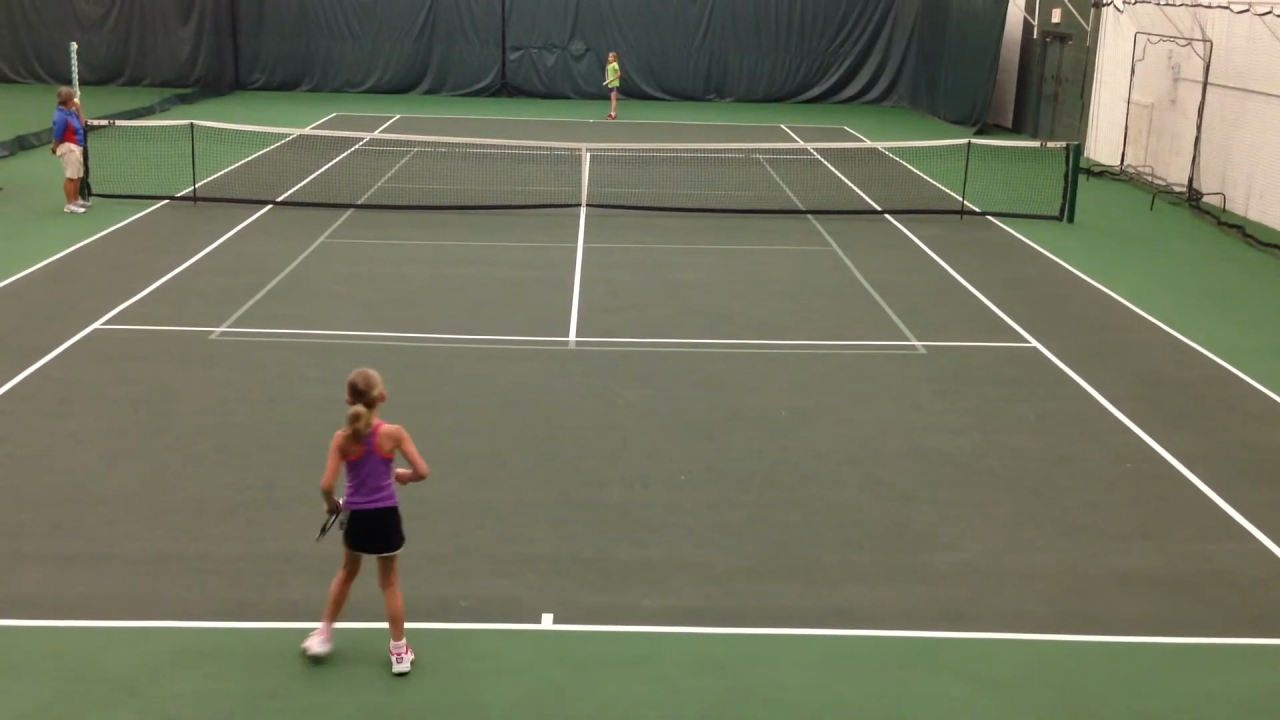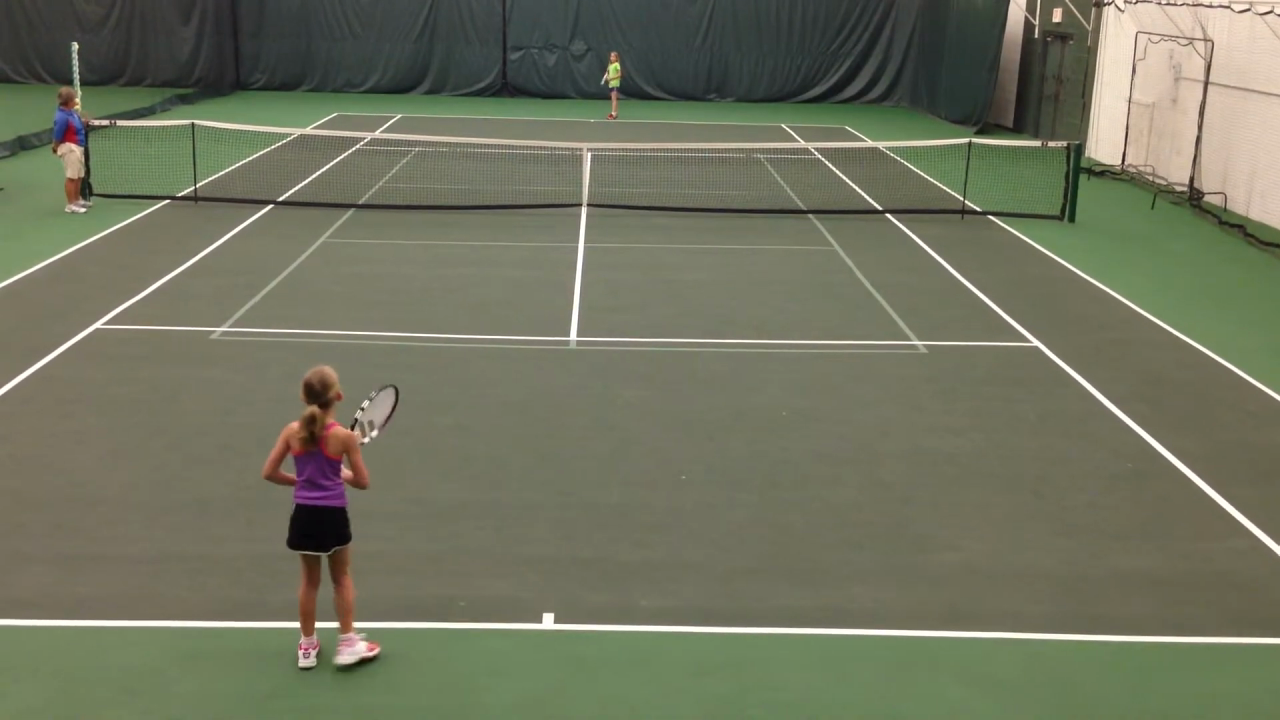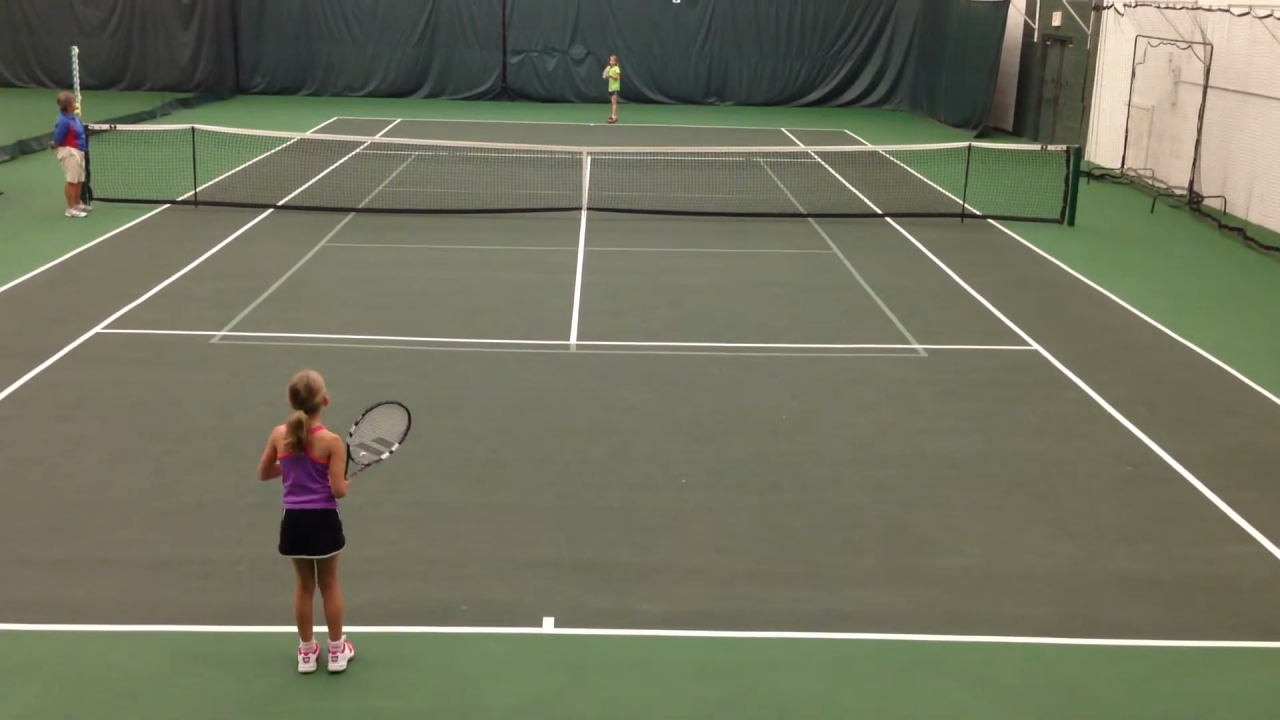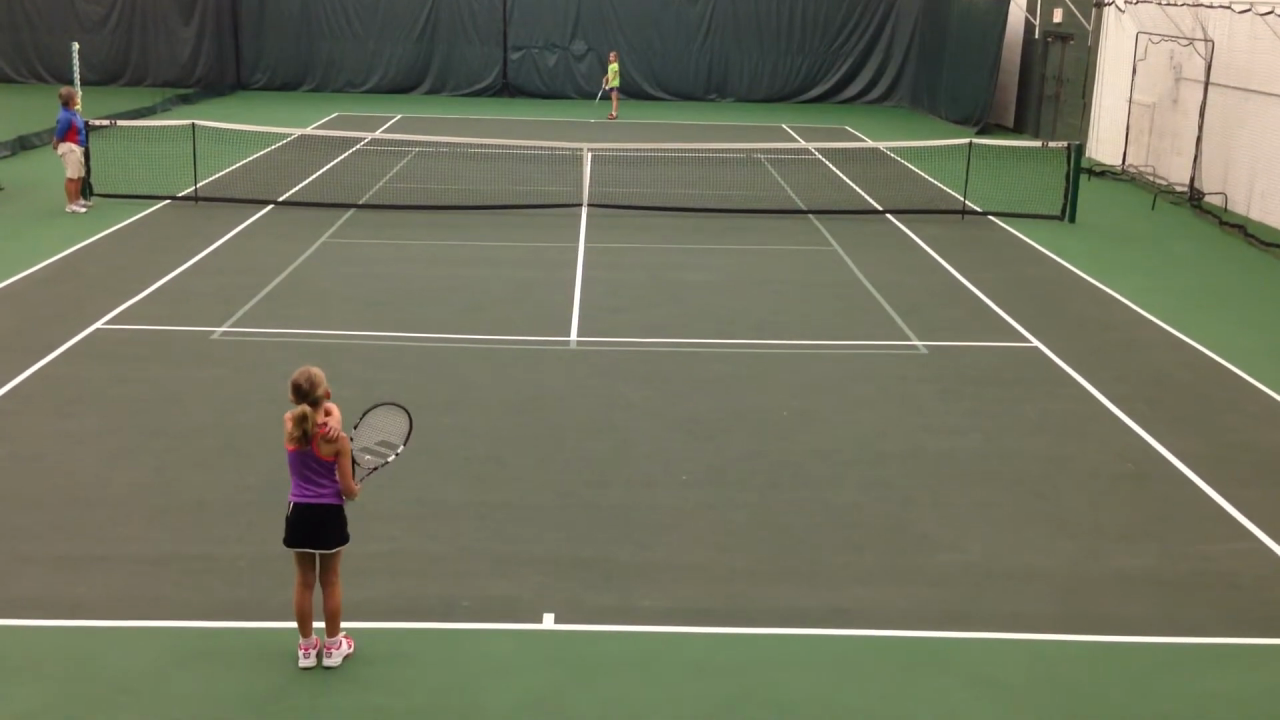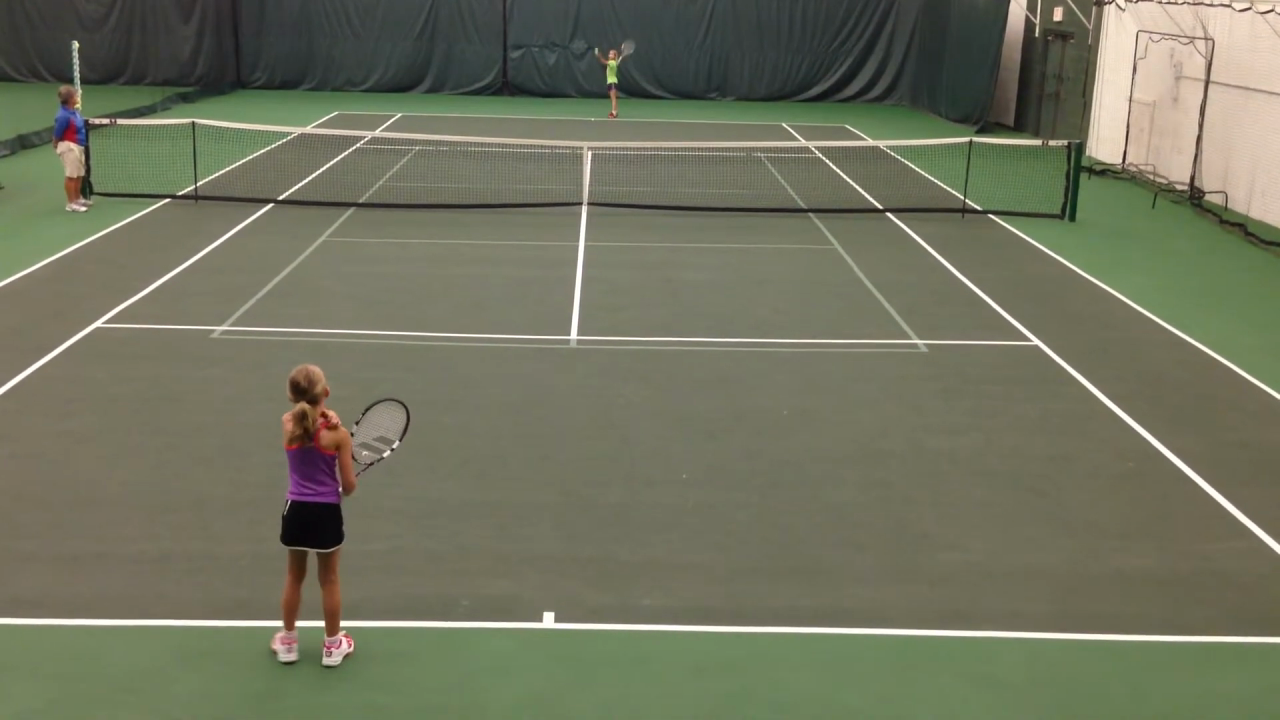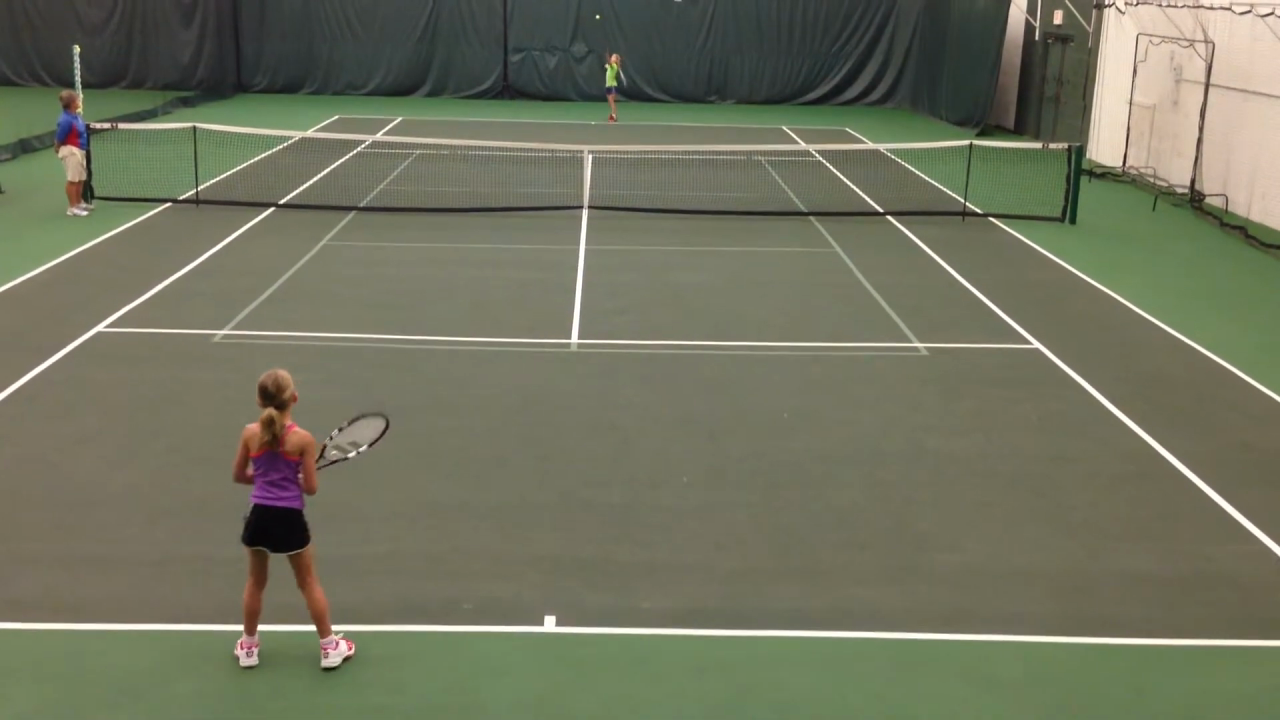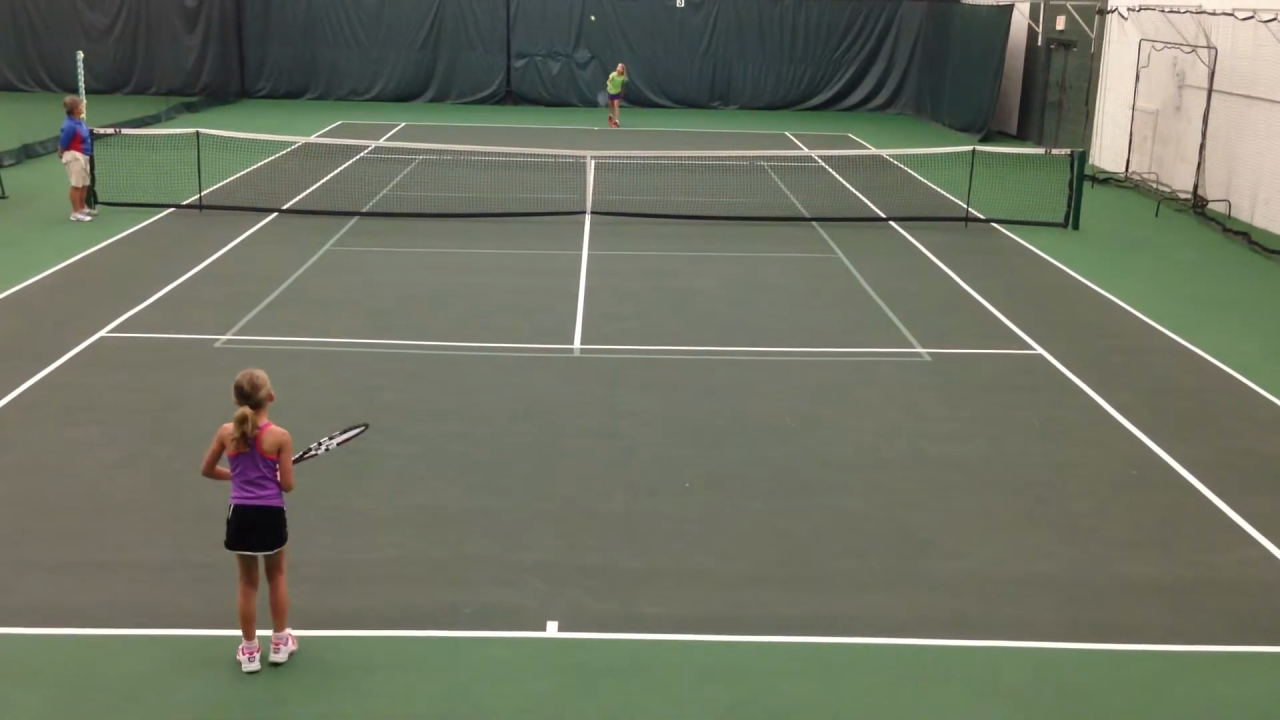
dt=0.4s
person 1, frame 1
left shoulder: (341, 438)
right shoulder: (393, 433)
left elbow: (327, 485)
right elbow: (422, 472)
left wrist: (332, 504)
right wrist: (401, 476)
left hip: (357, 517)
right hip: (386, 516)
left knee: (346, 573)
right knee: (389, 582)
left ankle: (322, 635)
right ankle: (400, 651)
person 1, frame 2
left shoulder: (293, 431)
right shoulder: (345, 436)
left elbow: (268, 473)
right elbow: (362, 482)
left hip: (303, 515)
right hip: (333, 516)
left knee: (310, 580)
right knee: (342, 579)
left ankle: (308, 647)
right ankle: (347, 644)
person 1, frame 3
left shoulder: (279, 435)
right shoulder: (332, 441)
left elbow: (264, 474)
right elbow: (338, 491)
right wrist: (346, 485)
left hip: (294, 520)
right hip: (323, 520)
left knee: (304, 585)
right knee: (329, 584)
left ankle: (307, 651)
right ankle: (338, 651)
person 1, frame 4
left shoulder: (289, 424)
right shoulder: (338, 440)
left elbow: (329, 408)
right elbow: (348, 490)
left wrist: (332, 421)
right wrist: (355, 491)
left hip: (299, 514)
right hip: (329, 515)
left knee: (304, 582)
right knee: (330, 581)
left ankle: (306, 647)
right ankle: (332, 646)
person 1, frame 5
left shoulder: (287, 424)
right shoulder: (338, 435)
left elbow: (310, 425)
right elbow: (349, 485)
left wrist: (327, 416)
right wrist: (343, 490)
left hip: (296, 511)
right hip: (326, 513)
left knee: (294, 577)
right knee: (329, 580)
left ankle: (287, 640)
right ankle: (333, 645)
person 1, frame 6
left shoulder: (250, 433)
right shoulder: (303, 439)
left elbow: (238, 476)
right elbow: (311, 488)
left hip: (259, 516)
right hip: (289, 518)
left knee: (255, 581)
right knee: (309, 583)
left ankle: (248, 645)
right ankle: (330, 647)
person 1, frame 7
left shoulder: (226, 432)
right shoulder: (280, 436)
left elbow: (207, 470)
right elbow: (288, 485)
left hip: (240, 514)
right hip: (270, 514)
left knee: (248, 583)
right knee: (276, 576)
left ankle: (249, 649)
right ankle: (280, 643)
